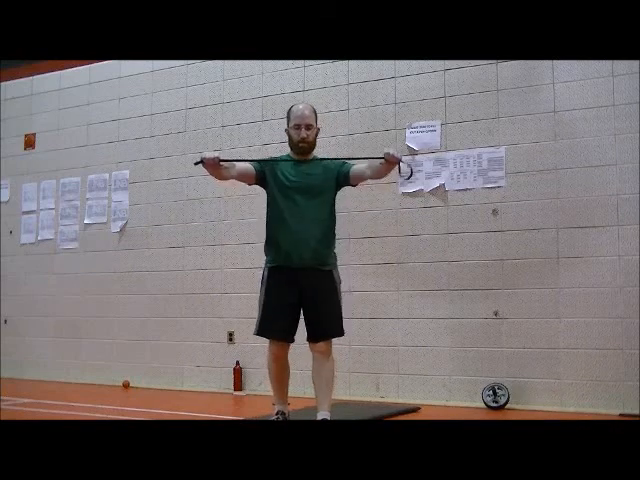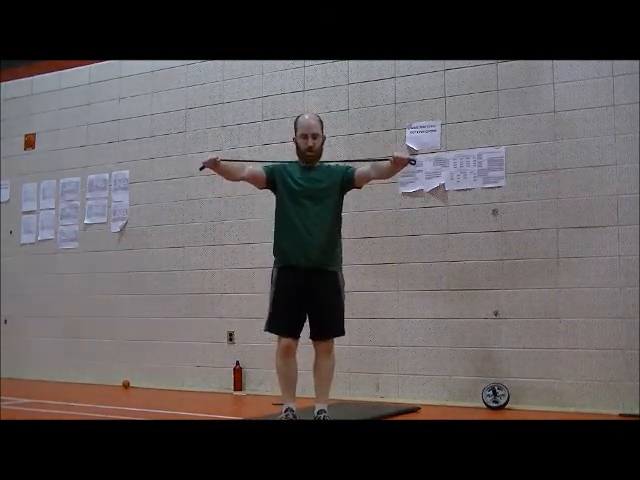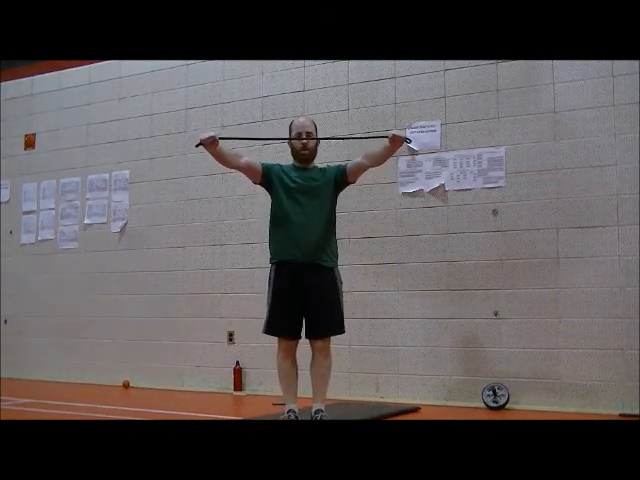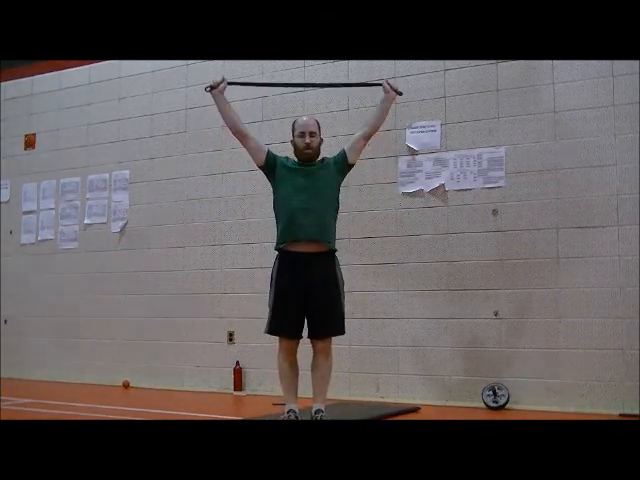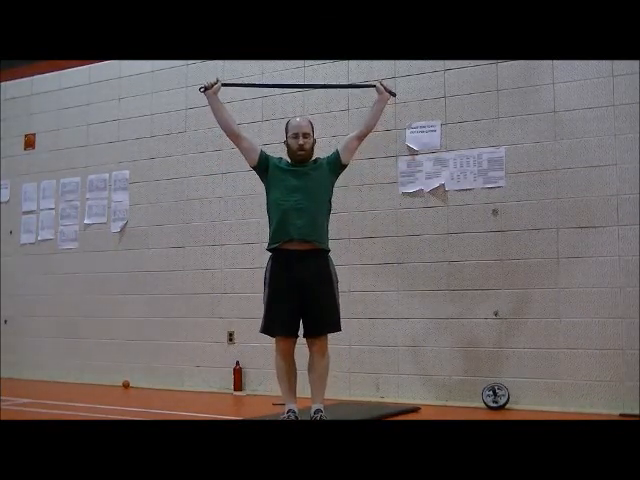
dt=1s
person 1, frame 1
left shoulder: (332, 168)
right shoulder: (271, 167)
left elbow: (365, 171)
right elbow: (235, 170)
left wrist: (387, 163)
right wrist: (214, 165)
left hip: (321, 269)
right hip: (280, 269)
left knee: (322, 347)
right knee: (276, 348)
left ankle: (324, 415)
right ankle: (281, 409)
person 1, frame 2
left shoulder: (338, 174)
right shoulder: (280, 172)
left elbow: (370, 171)
right elbow: (245, 172)
left wrist: (395, 164)
right wrist: (218, 166)
left hip: (326, 271)
right hip: (288, 270)
left knee: (324, 345)
right knee: (286, 344)
left ankle: (321, 409)
right ankle: (289, 407)
person 1, frame 3
left shoulder: (332, 175)
right shoulder: (275, 174)
left elbow: (365, 162)
right elbow: (240, 162)
left wrist: (392, 146)
right wrist: (213, 148)
left hip: (322, 269)
right hip: (284, 269)
left knee: (321, 344)
right knee: (286, 344)
left ankle: (319, 408)
right ankle: (290, 409)
person 1, frame 4
left shoulder: (334, 167)
right shoulder: (278, 168)
left elbow: (366, 132)
right elbow: (242, 133)
left wrist: (388, 97)
right wrist: (219, 95)
left hip: (324, 265)
right hip: (288, 264)
left knee: (322, 344)
right knee: (287, 344)
left ankle: (319, 408)
right ankle: (291, 409)
person 1, frame 5
left shoulder: (328, 167)
right shoulder: (271, 168)
left elbow: (360, 133)
right elbow: (235, 134)
left wrist: (381, 98)
right wrist: (213, 96)
left hip: (318, 263)
right hip: (281, 263)
left knee: (319, 342)
right knee: (283, 344)
left ankle: (318, 408)
right ankle: (290, 409)
